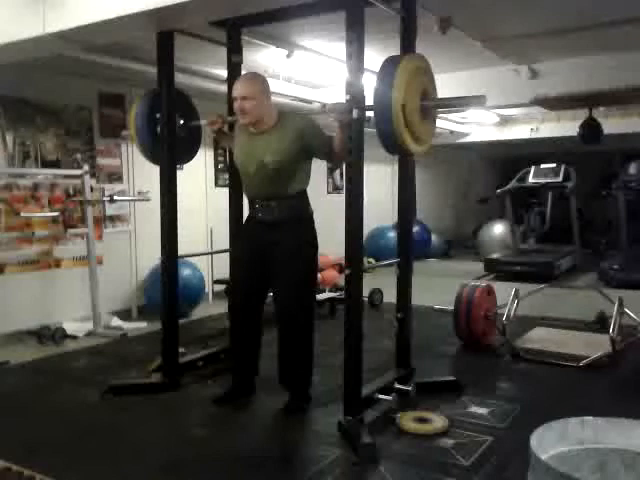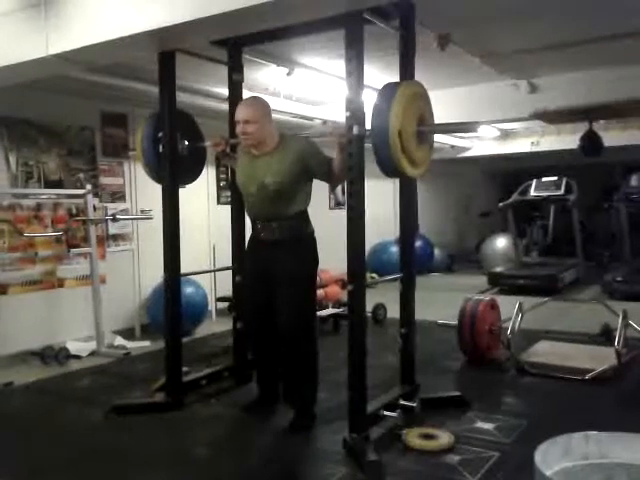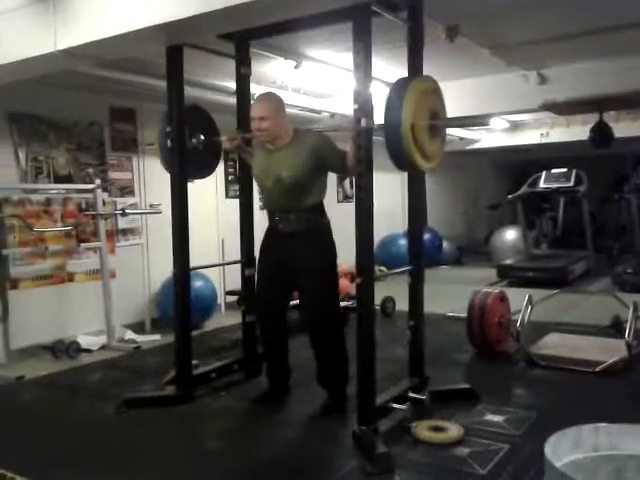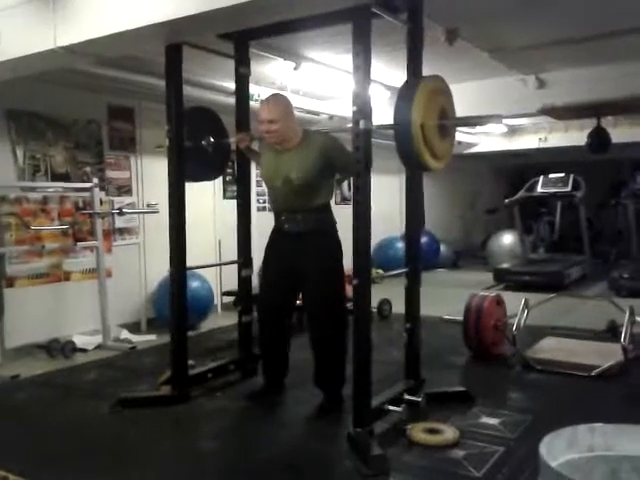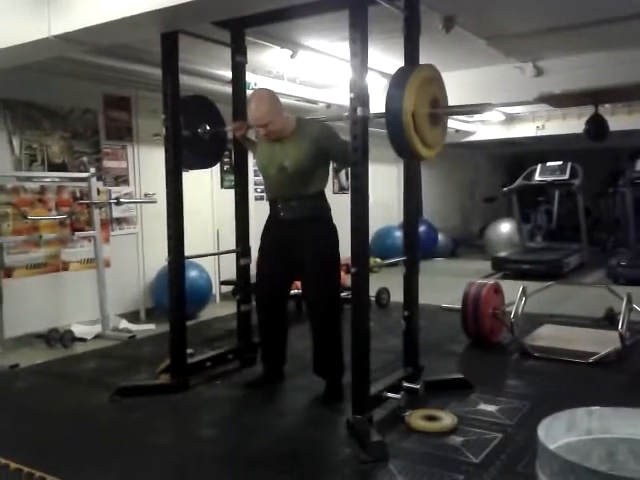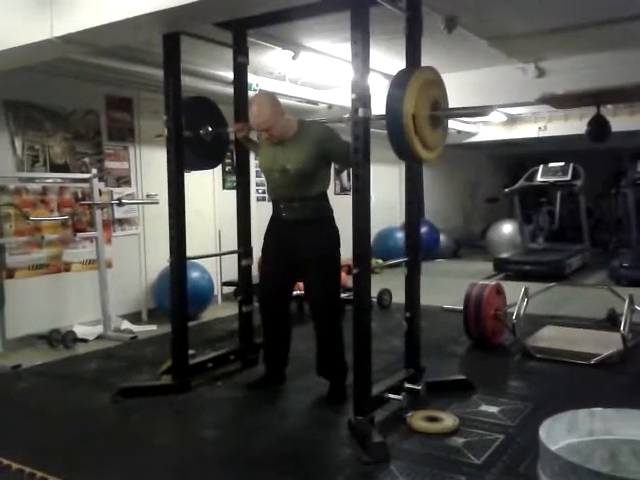
dt=0.4s
person 1, frame 1
left shoulder: (299, 127)
right shoulder: (240, 129)
left elbow: (336, 157)
left wrist: (343, 127)
right wrist: (220, 135)
left hip: (292, 225)
right hip: (255, 224)
left knee: (293, 312)
right knee: (242, 307)
left ankle: (298, 390)
right ankle: (242, 383)
person 1, frame 2
left shoulder: (299, 149)
right shoulder: (243, 151)
left elbow: (335, 177)
left wrist: (342, 149)
right wrist: (224, 156)
left hip: (294, 244)
right hip: (259, 243)
left knee: (295, 328)
right knee: (257, 325)
left ankle: (303, 405)
right ankle: (268, 391)
person 1, frame 3
left shoulder: (314, 143)
right shoulder: (259, 146)
left elbow: (348, 169)
left wrist: (356, 144)
right wrist: (239, 149)
left hip: (311, 236)
right hip: (275, 235)
left knee: (320, 318)
right knee: (268, 314)
left ankle: (336, 390)
right ankle: (278, 383)
person 1, frame 4
left shoulder: (322, 144)
right shoulder: (267, 147)
left elbow: (355, 170)
right wrist: (247, 150)
left hip: (317, 236)
right hip: (281, 235)
left knee: (324, 318)
right knee: (269, 311)
left ankle: (332, 391)
right ankle: (273, 381)
person 1, frame 5
left shoulder: (316, 133)
right shoulder: (262, 137)
left elbow: (350, 159)
right wrist: (243, 139)
left hip: (313, 223)
right hip: (277, 223)
left knee: (322, 304)
right knee: (267, 299)
left ankle: (332, 378)
right ankle: (272, 368)
person 1, frame 6
left shoulder: (317, 134)
right shoulder: (265, 139)
left elbow: (352, 159)
right wrist: (245, 140)
left hip: (315, 224)
right hip: (280, 224)
left knee: (324, 305)
right knee: (270, 300)
left ankle: (336, 378)
right ankle: (274, 370)
